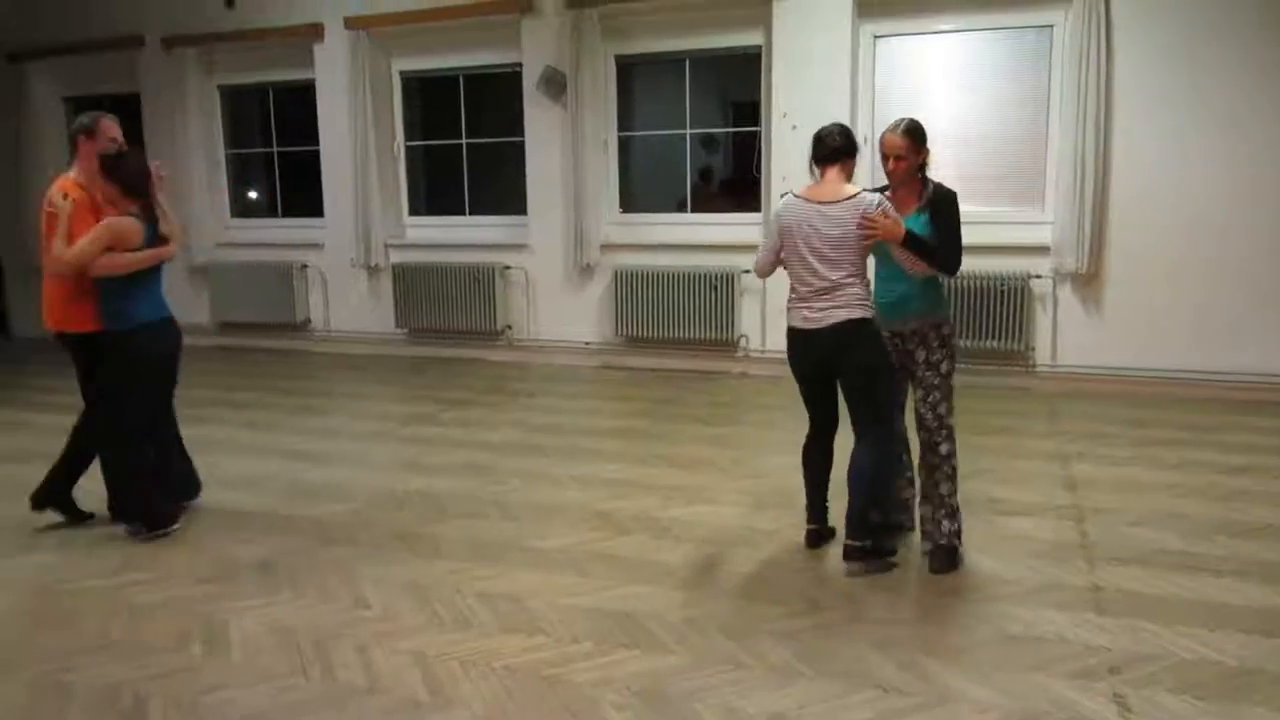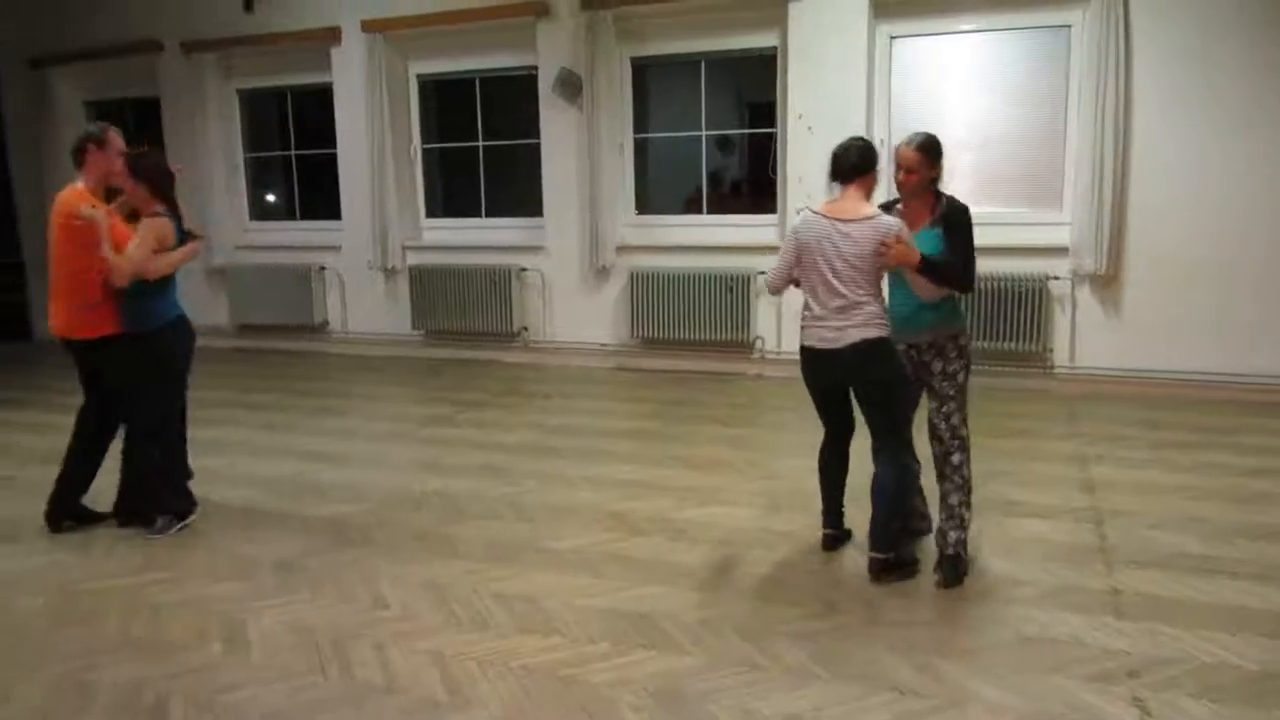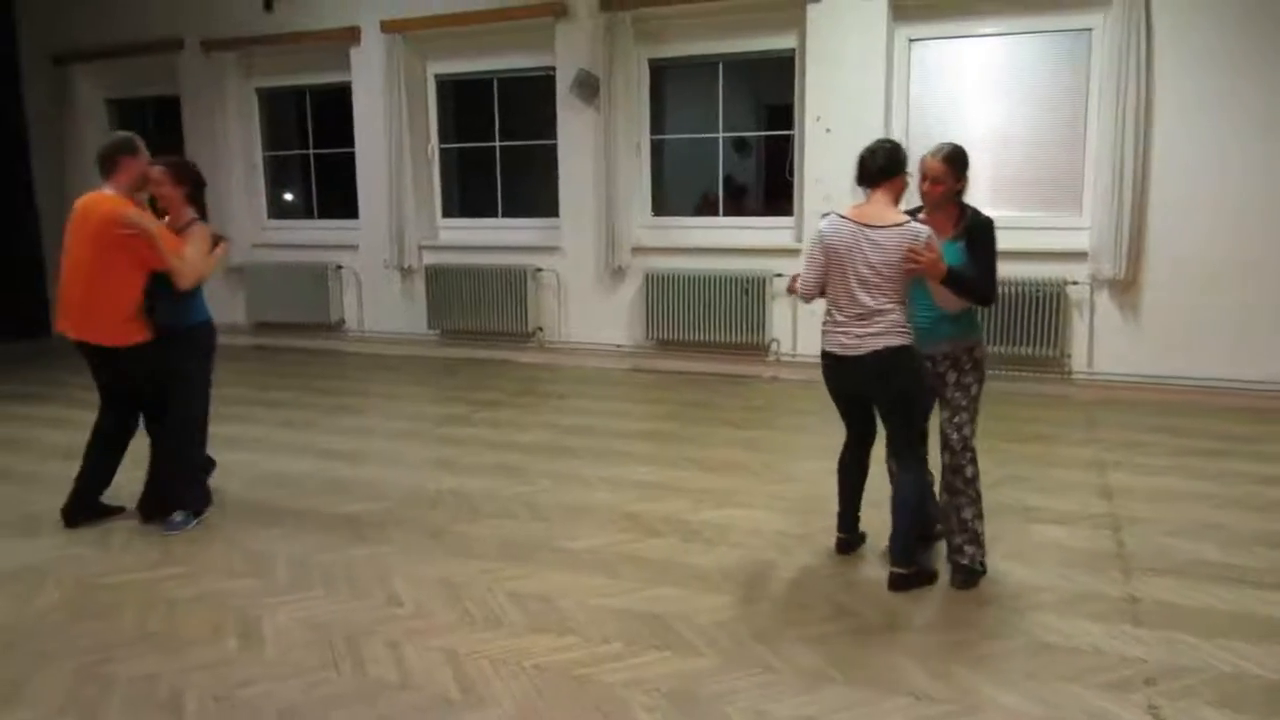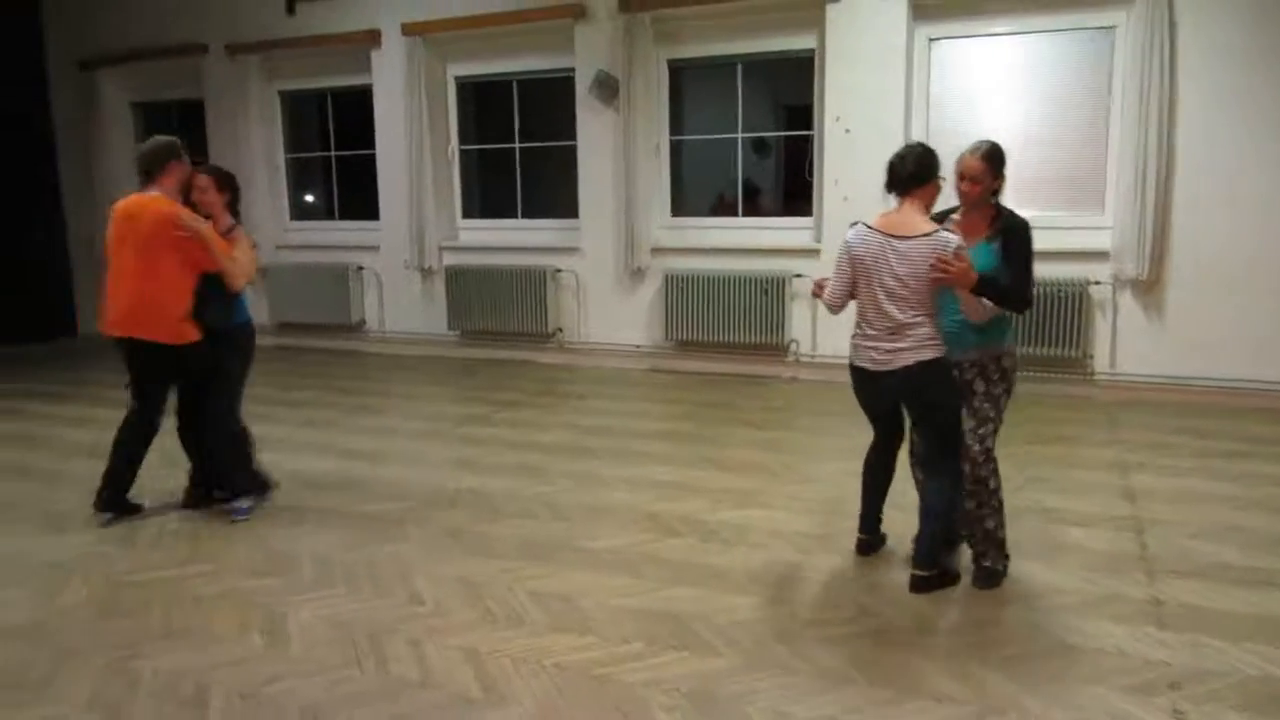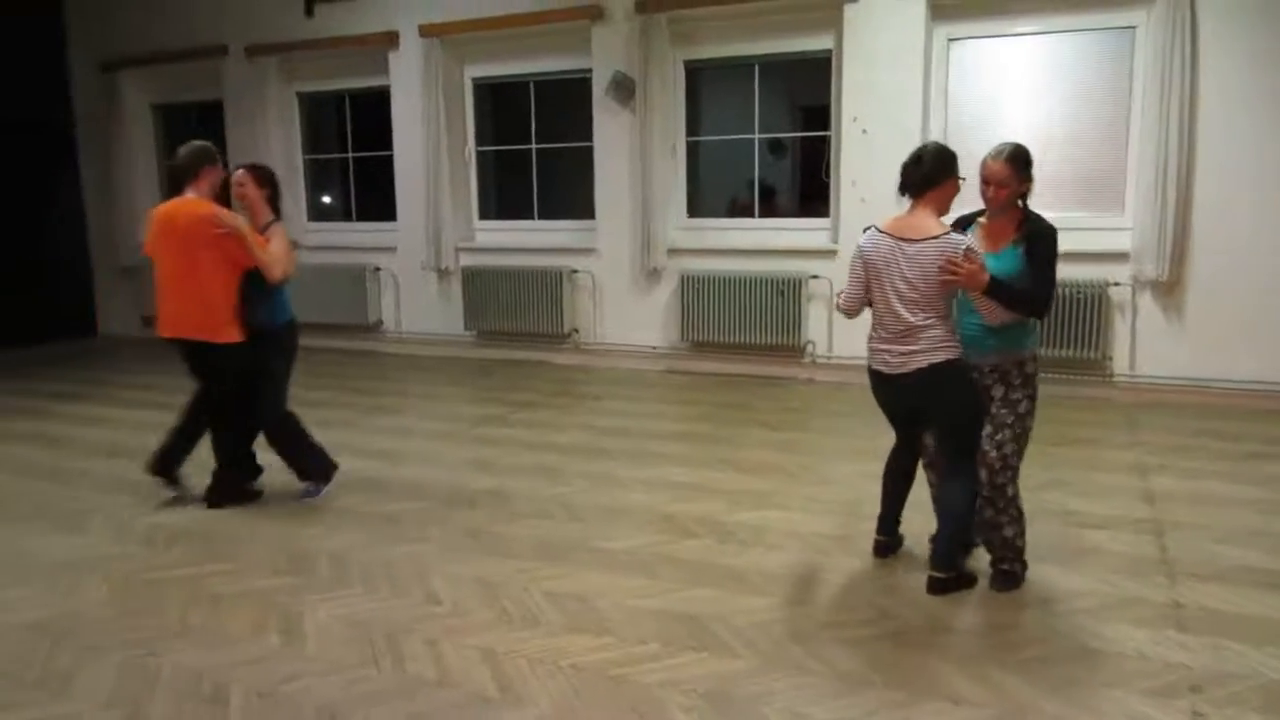
dt=0.2s
person 1, frame 1
left shoulder: (940, 199)
left elbow: (951, 262)
left wrist: (902, 235)
left hip: (928, 330)
right hip: (884, 328)
left knee: (934, 426)
left ankle: (943, 535)
right ankle: (895, 512)
person 1, frame 2
left shoulder: (953, 214)
right shoulder: (884, 214)
left elbow: (965, 281)
left wrist: (917, 260)
left hip: (944, 342)
right hip: (898, 341)
left knee: (948, 437)
left ankle: (953, 547)
right ankle: (910, 518)
person 1, frame 3
left shoulder: (977, 226)
left elbow: (987, 294)
left wrist: (943, 272)
left hip: (960, 354)
right hip: (913, 350)
left knee: (957, 445)
left ankle: (967, 554)
person 1, frame 4
left shoulder: (1012, 229)
right shoulder: (938, 223)
left elbow: (1022, 299)
left wrist: (974, 281)
left hip: (989, 360)
right hip: (941, 356)
left knee: (977, 452)
right knee: (923, 448)
left ankle: (990, 554)
person 1, frame 5
left shoulder: (1039, 234)
right shoulder: (964, 226)
left elbow: (1040, 305)
left wrist: (986, 284)
left hip: (1011, 366)
right hip: (962, 360)
left knee: (996, 460)
right knee: (935, 449)
left ankle: (1008, 558)
person 2, frame 1
left shoulder: (788, 206)
right shoulder: (871, 204)
left elbow: (762, 267)
left hip: (802, 334)
right hip: (853, 331)
left knee: (821, 425)
right knee: (873, 431)
left ankle: (816, 524)
right ankle: (859, 538)
person 2, frame 2
left shoulder: (805, 222)
right shoulder: (886, 226)
left elbow: (774, 284)
left wrist: (798, 276)
left hip: (816, 351)
right hip: (868, 348)
left knee: (836, 433)
right knee: (892, 445)
left ankle: (832, 528)
right ankle: (883, 552)
person 2, frame 3
left shoulder: (831, 227)
right shoulder: (916, 234)
left elbow: (806, 291)
left wrist: (795, 283)
left hip: (838, 357)
right hip: (891, 356)
left knee: (858, 437)
right knee: (909, 455)
left ankle: (846, 532)
right ankle: (903, 565)
person 2, frame 4
left shoulder: (858, 235)
right shoulder: (946, 243)
left elbow: (835, 302)
left wrist: (823, 287)
left hip: (866, 367)
right hip: (922, 369)
left knee: (886, 439)
right knee: (942, 462)
left ankle: (868, 533)
right ankle: (926, 567)
person 2, frame 5
left shoulder: (871, 239)
right shoulder: (957, 246)
left elbow: (848, 307)
right elbow: (993, 316)
left wrist: (844, 297)
left hip: (883, 371)
right hip: (939, 371)
left knee: (907, 442)
right knee: (960, 464)
left ankle: (886, 535)
right ankle: (944, 569)
person 3, frame 1
left shoulder: (93, 193)
right shoulder: (69, 196)
right elbow: (92, 263)
right wrist: (156, 254)
left hip: (100, 320)
right hip: (85, 323)
left ankle: (55, 490)
person 3, frame 2
left shoulder: (74, 198)
right shoulder: (87, 208)
left elbow: (117, 234)
right wrist: (186, 251)
left hip: (85, 325)
right hip: (98, 328)
left knee: (101, 412)
left ankle: (65, 504)
right ankle: (134, 503)
person 3, frame 3
left shoulder: (83, 206)
right shoulder: (130, 218)
right elbow: (185, 274)
right wrist: (213, 252)
left hip: (82, 326)
right hip: (120, 333)
left knee: (117, 411)
right knee: (160, 409)
left ankle: (84, 503)
person 3, frame 4
left shoulder: (121, 210)
right shoulder: (184, 221)
right elbow: (234, 273)
left hip: (126, 326)
right hip: (170, 331)
left knee: (144, 407)
left ankle: (113, 493)
person 3, frame 5
left shoulder: (160, 215)
right shoulder: (220, 220)
left hip: (176, 326)
right hip: (217, 329)
left knee: (213, 392)
right knee: (240, 403)
left ankle: (169, 460)
right ankle: (227, 484)
person 4, frame 1
left shoulder: (114, 227)
right shoulder: (158, 224)
left elbow: (62, 265)
left wrist: (63, 218)
right wrist: (157, 198)
left hip: (131, 340)
right hip: (164, 333)
left knee: (121, 428)
right knee: (157, 417)
left ankle: (157, 515)
right ankle: (173, 493)
person 4, frame 2
left shoulder: (153, 227)
right shoulder: (166, 220)
left elbow: (120, 276)
left wrist: (102, 227)
left hip: (159, 339)
right hip: (168, 333)
left knee: (148, 421)
right knee: (164, 417)
left ankle: (174, 506)
right ankle: (171, 495)
person 4, frame 3
left shoulder: (197, 231)
right shoulder: (168, 223)
left hip: (189, 336)
right hip: (166, 333)
left knee: (179, 416)
right knee: (166, 414)
left ankle: (189, 501)
right ankle: (185, 489)
person 4, frame 4
left shoulder: (237, 237)
left elbow: (236, 282)
left hip: (231, 337)
right hip: (201, 334)
left knee: (218, 412)
right knee: (196, 412)
left ankle: (251, 485)
right ankle: (210, 483)
person 4, frame 5
left shoulder: (275, 232)
right shoulder: (240, 229)
left elbow: (274, 274)
left wrist: (246, 234)
left hip: (275, 335)
right hip: (247, 331)
left knee: (269, 410)
left ankle: (319, 470)
